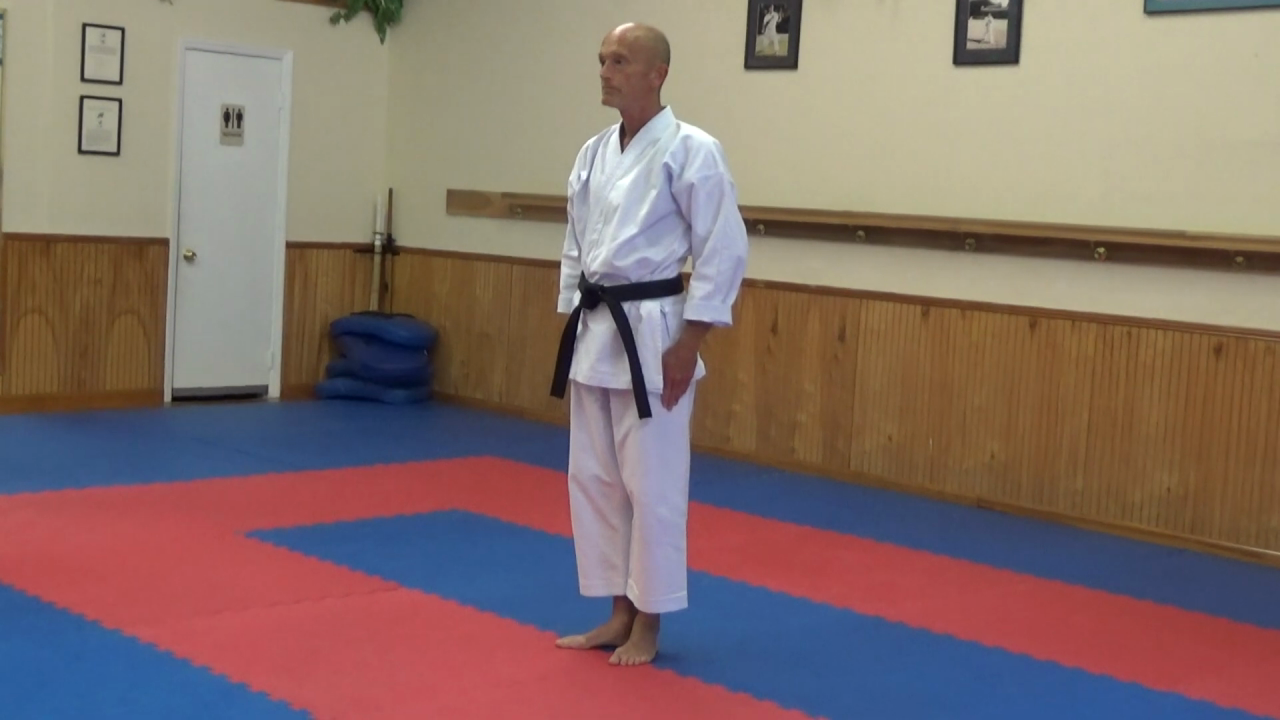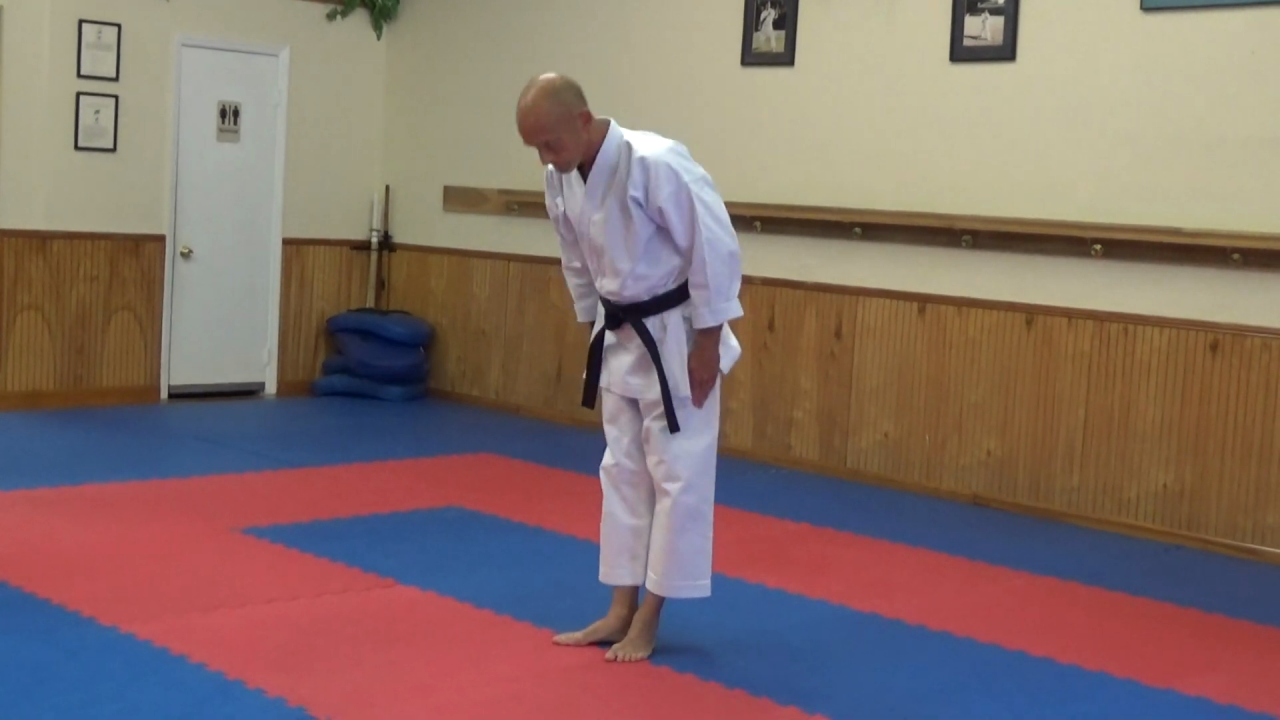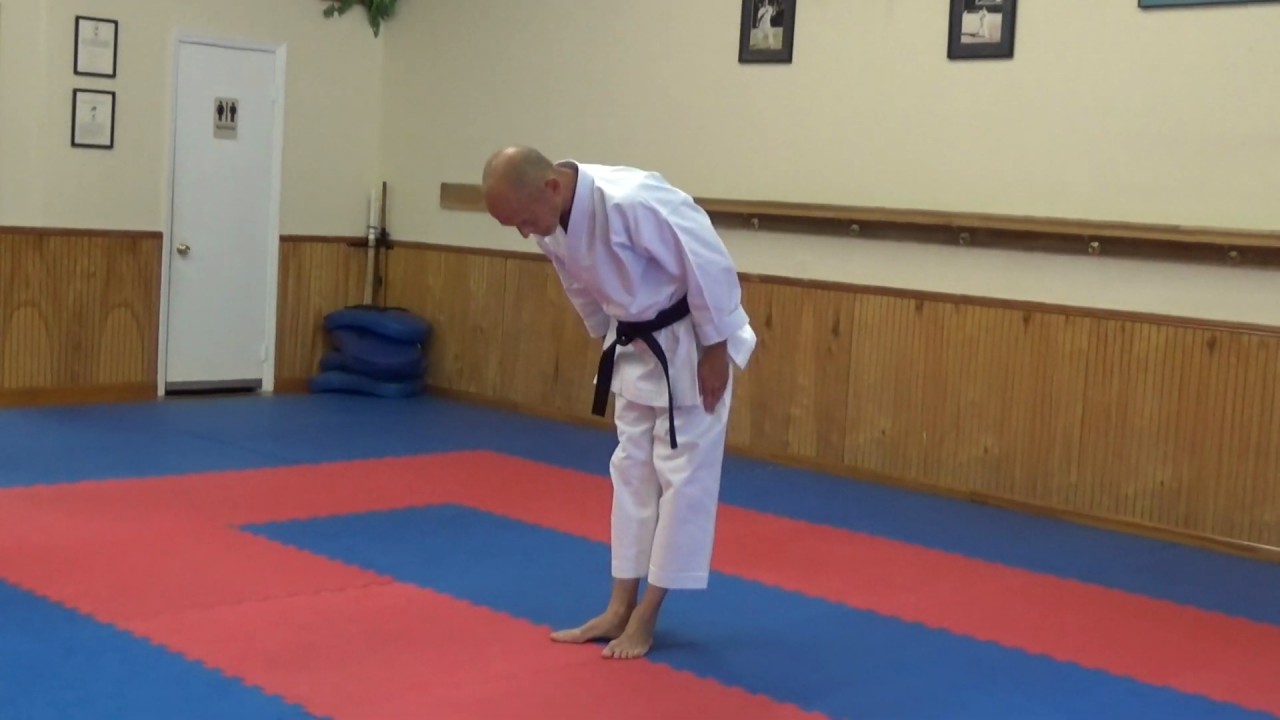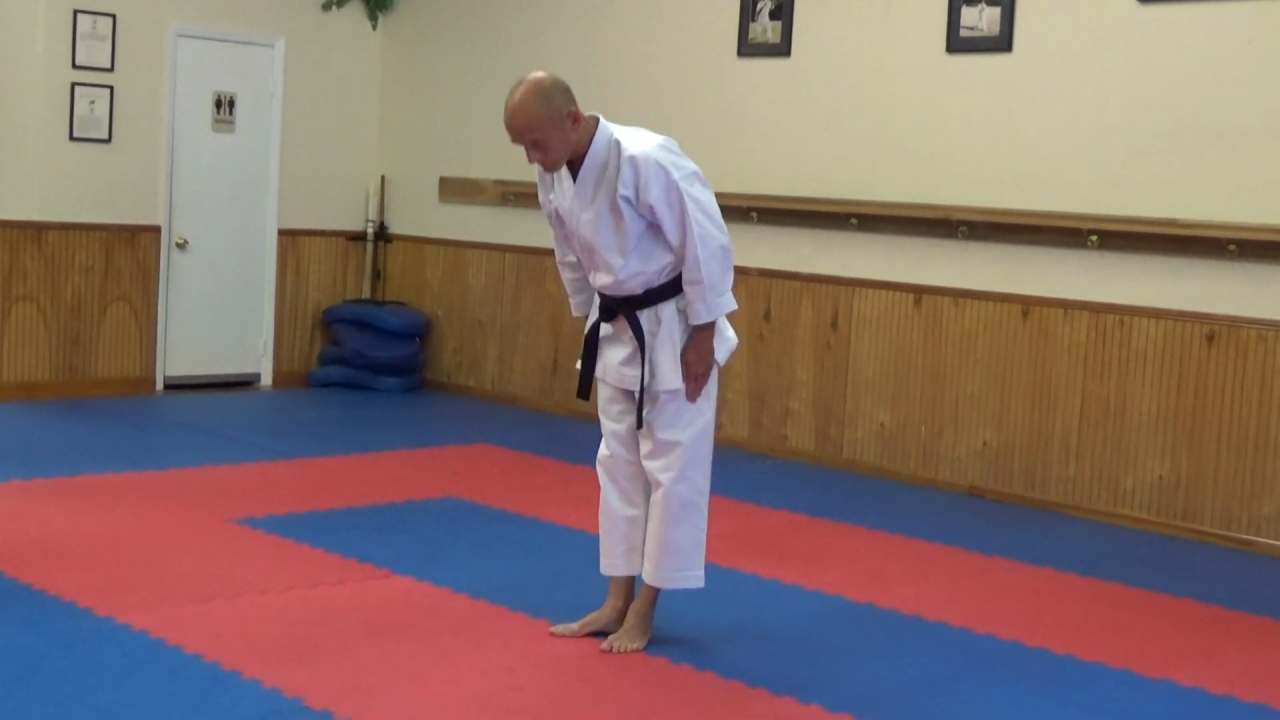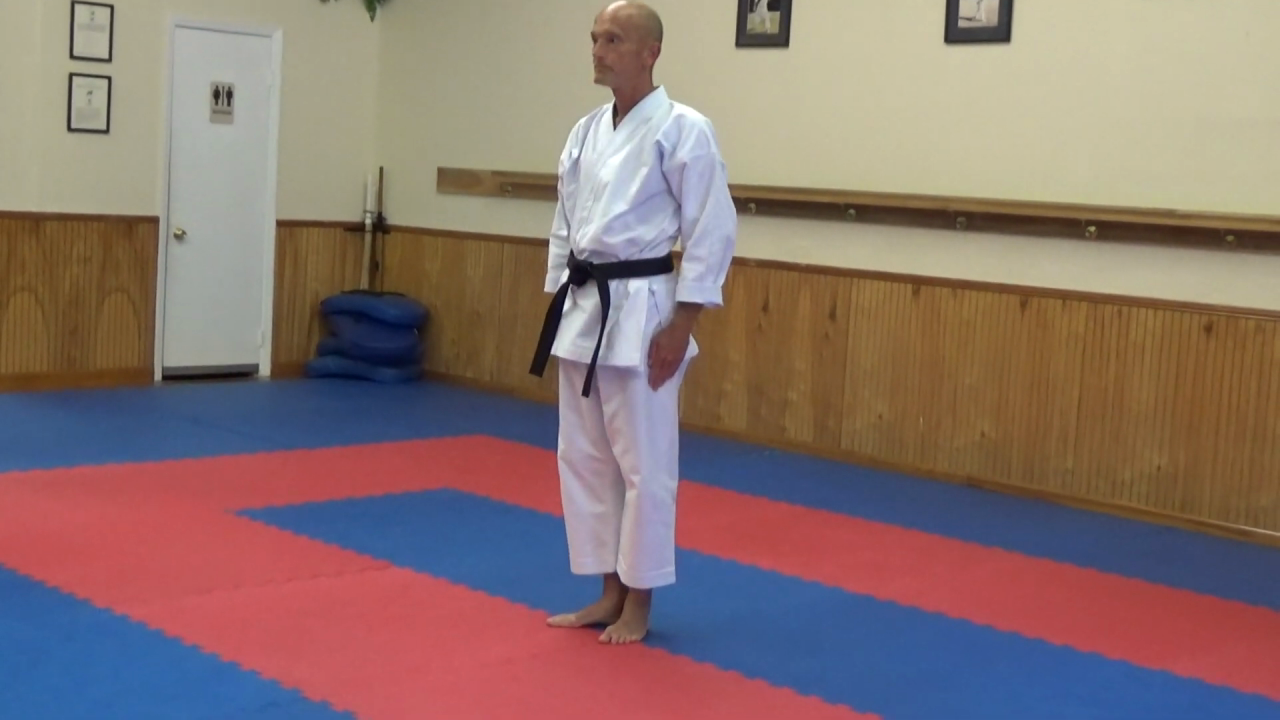
dt=1s
person 1, frame 1
left shoulder: (692, 150)
right shoulder: (593, 152)
left elbow: (723, 251)
left wrist: (689, 342)
right wrist: (574, 325)
left hip: (651, 332)
right hip: (593, 331)
left knee: (651, 483)
right knee: (593, 479)
left ankle: (647, 623)
right ankle: (618, 613)
person 1, frame 2
left shoulder: (656, 163)
right shoulder: (561, 178)
left elbow: (716, 251)
left wrist: (706, 343)
right wrist: (599, 330)
left hip: (675, 337)
right hip: (621, 338)
left knee: (677, 474)
right knee: (623, 471)
left ankle: (649, 619)
right ankle: (621, 610)
person 1, frame 3
left shoulder: (631, 200)
right shoulder: (550, 219)
left elbow: (709, 265)
left wrist: (715, 352)
right wrist: (613, 344)
left hip: (692, 339)
right hip: (637, 344)
left knee: (683, 472)
right knee: (632, 469)
left ankle: (646, 616)
right ankle: (620, 608)
person 1, frame 4
left shoulder: (646, 160)
right shoulder: (554, 175)
left elbow: (707, 245)
left wrist: (701, 338)
right wrist: (594, 324)
left hip: (675, 328)
right hip: (618, 331)
left knee: (672, 467)
right knee: (618, 464)
left ankle: (644, 609)
right ankle: (617, 601)
person 1, frame 5
left shoulder: (684, 129)
right shoulder: (585, 131)
left elbow: (713, 232)
left wrist: (681, 326)
right wrist: (561, 303)
left hip: (640, 309)
right hip: (581, 308)
left knee: (642, 462)
right knee: (583, 457)
left ankle: (638, 602)
right ankle: (609, 592)
